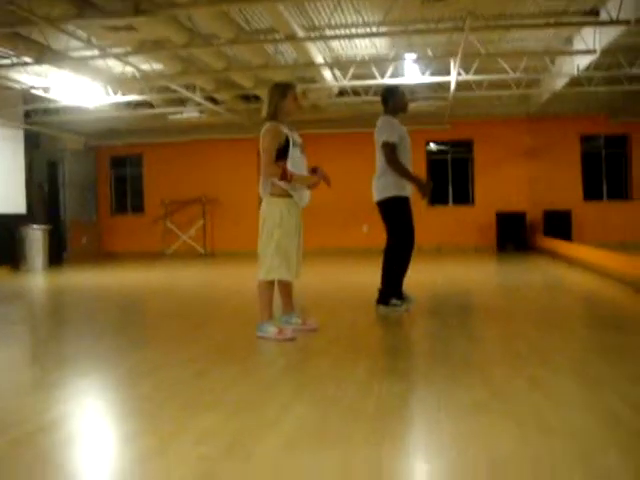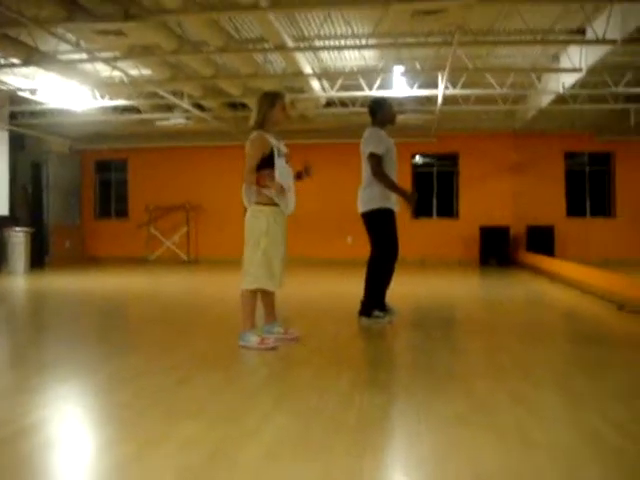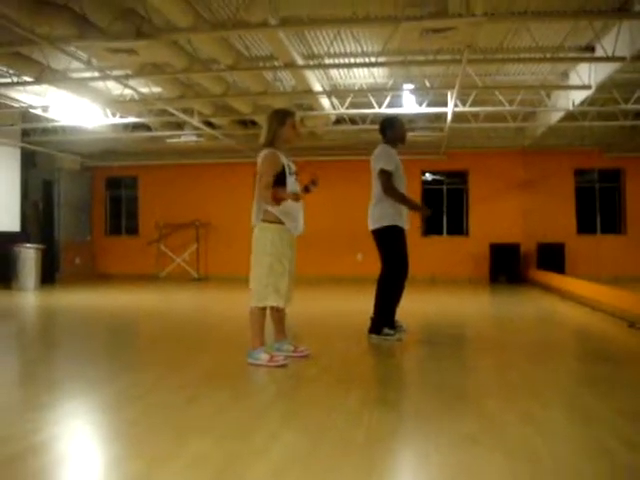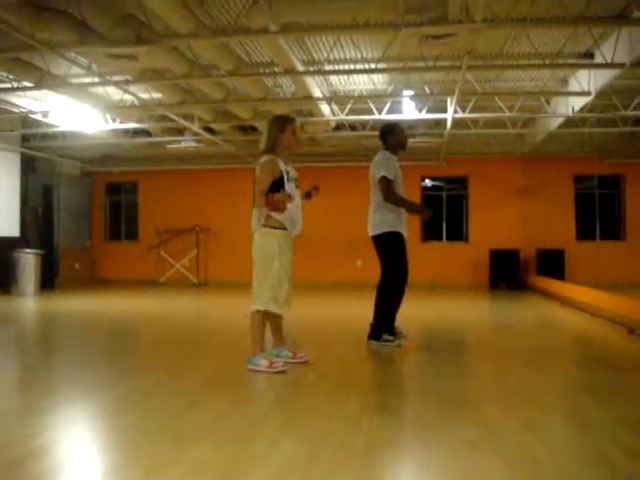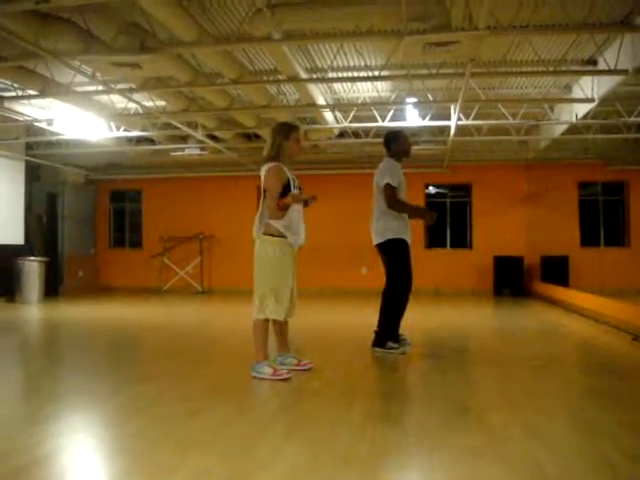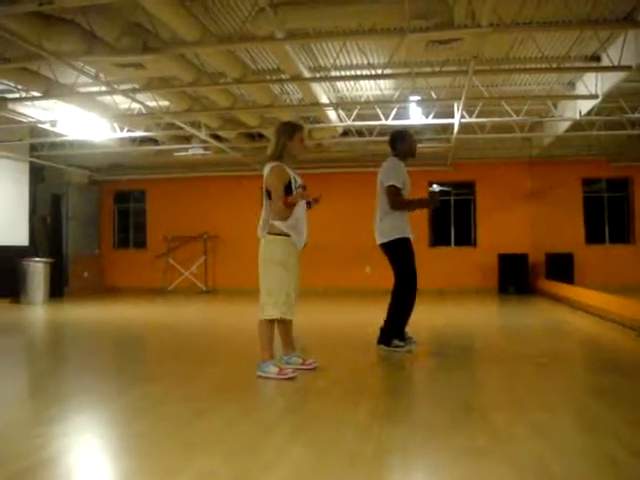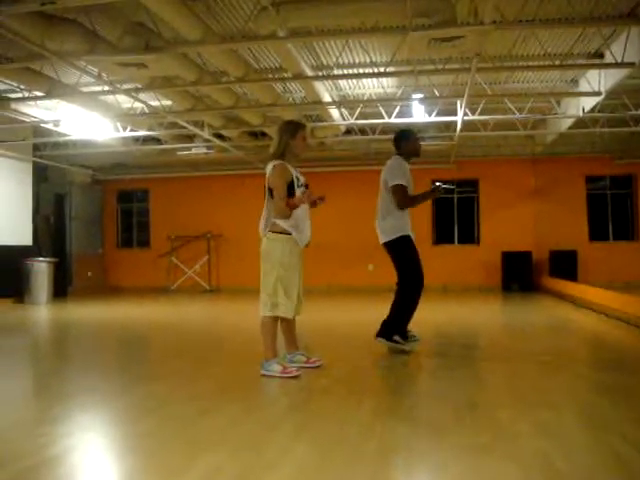
dt=0.2s
person 1, frame 1
left shoulder: (289, 132)
right shoulder: (272, 130)
right elbow: (268, 169)
left wrist: (313, 172)
right wrist: (299, 179)
left hip: (292, 204)
right hip: (277, 204)
left knee: (287, 262)
right knee: (272, 261)
left ankle: (289, 315)
right ankle: (265, 323)
person 1, frame 2
left shoulder: (274, 142)
right shoulder: (259, 139)
right elbow: (247, 176)
left wrist: (299, 175)
right wrist: (270, 184)
left hip: (276, 214)
right hip: (263, 213)
left knee: (271, 271)
right knee: (256, 270)
left ankle: (271, 324)
right ankle: (247, 331)
person 1, frame 3
left shoulder: (284, 159)
right shoulder: (270, 156)
right elbow: (263, 194)
left wrist: (306, 189)
right wrist: (284, 195)
left hip: (285, 231)
right hip: (270, 230)
left knee: (280, 289)
right knee: (264, 288)
left ankle: (281, 341)
right ankle: (257, 349)
person 1, frame 4
left shoulder: (283, 165)
right shoulder: (269, 163)
right elbow: (259, 200)
left wrist: (307, 194)
right wrist: (277, 199)
left hip: (283, 236)
right hip: (271, 236)
left knee: (279, 295)
right knee: (265, 294)
left ankle: (279, 347)
right ankle: (256, 355)
person 1, frame 5
left shoulder: (284, 172)
right shoulder: (274, 170)
right elbow: (272, 210)
left wrist: (303, 202)
right wrist: (286, 202)
left hip: (285, 244)
right hip: (272, 243)
left knee: (283, 302)
right knee: (267, 301)
left ankle: (284, 355)
right ankle: (260, 362)
person 1, frame 6
left shoulder: (288, 172)
right shoulder: (276, 170)
right elbow: (278, 210)
left wrist: (307, 202)
right wrist: (294, 199)
left hip: (289, 243)
right hip: (277, 243)
left knee: (286, 301)
right knee: (273, 300)
left ankle: (289, 354)
right ankle: (266, 361)
person 1, frame 7
left shoulder: (292, 171)
right shoulder: (279, 168)
right elbow: (278, 208)
left wrist: (312, 202)
right wrist: (298, 201)
left hip: (292, 241)
right hip: (278, 241)
left knee: (289, 299)
right knee: (274, 298)
left ankle: (293, 353)
right ankle: (269, 360)
person 2, frame 1
left shoulder: (394, 125)
right shoulder: (387, 124)
right elbow: (391, 160)
left wrist: (416, 183)
right wrist: (418, 182)
left hip: (397, 192)
right hip: (391, 193)
left knee: (404, 241)
right knee: (399, 242)
left ankle: (394, 291)
right ankle: (387, 297)
person 2, frame 2
left shoulder: (381, 136)
right shoulder: (374, 135)
right elbow: (377, 172)
left wrist: (401, 193)
right wrist: (403, 193)
left hip: (382, 204)
right hip: (376, 204)
left knee: (388, 253)
right knee: (382, 254)
left ankle: (377, 303)
right ankle: (369, 308)
person 2, frame 3
left shoulder: (390, 154)
right shoulder: (384, 153)
right elbow: (387, 188)
left wrist: (412, 205)
right wrist: (415, 205)
left hip: (392, 221)
right hip: (386, 222)
left knee: (398, 270)
right knee: (392, 271)
left ankle: (386, 321)
right ankle: (379, 325)
person 2, frame 4
left shoulder: (389, 160)
right shoulder: (384, 159)
right elbow: (387, 195)
left wrist: (412, 208)
right wrist: (416, 208)
left hip: (392, 227)
right hip: (386, 228)
left knee: (398, 277)
right knee: (392, 278)
left ankle: (386, 327)
right ankle: (378, 332)
person 2, frame 5
left shoulder: (393, 168)
right shoulder: (389, 167)
right elbow: (392, 201)
left wrist: (417, 212)
right wrist: (420, 212)
left hip: (395, 234)
right hip: (390, 235)
left knee: (402, 284)
right knee: (398, 285)
left ankle: (390, 334)
right ankle: (383, 339)
person 2, frame 6
left shoulder: (396, 167)
right shoulder: (393, 167)
right elbow: (395, 203)
left wrist: (421, 203)
right wrist: (424, 202)
left hip: (396, 233)
right hip: (394, 234)
left knee: (406, 283)
right knee: (407, 284)
left ankle: (395, 333)
right ankle: (389, 337)
person 2, frame 7
left shoulder: (398, 166)
right shoulder: (397, 166)
right elbow: (402, 202)
left wrist: (425, 195)
right wrist: (430, 194)
left hip: (397, 231)
right hip: (395, 233)
left knee: (410, 280)
right knee: (413, 281)
left ankle: (399, 330)
right ankle: (389, 331)
